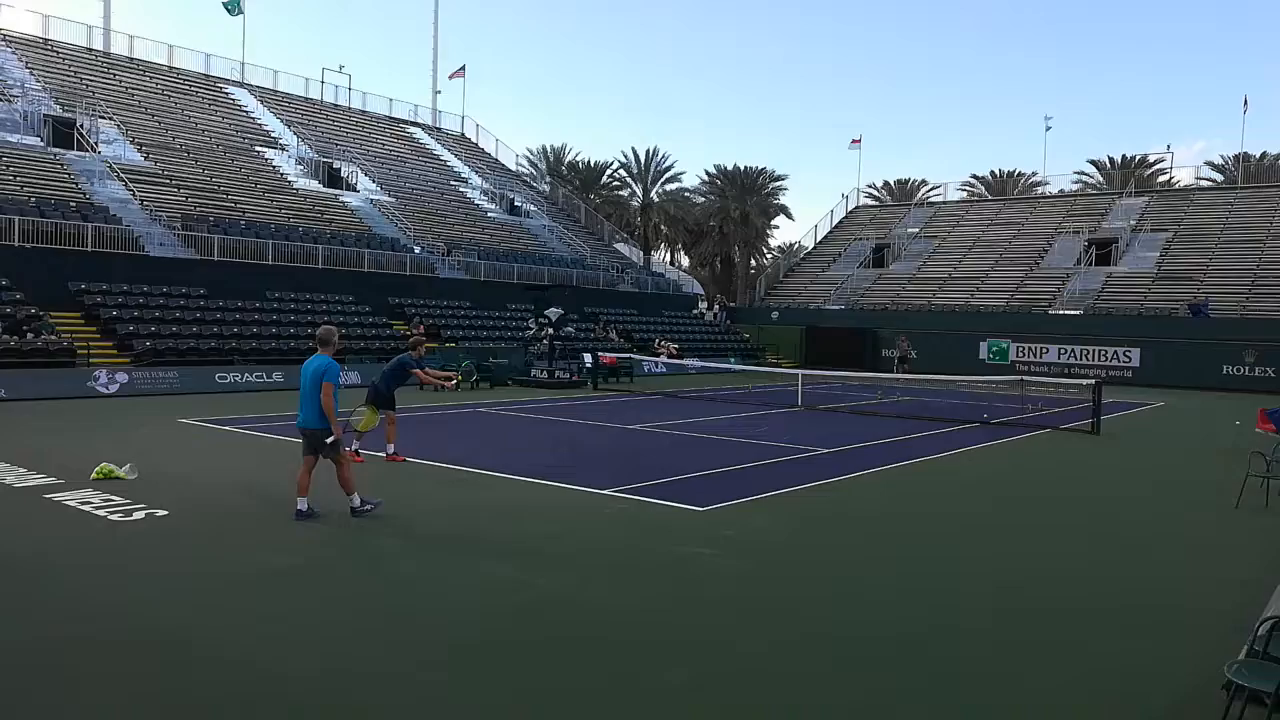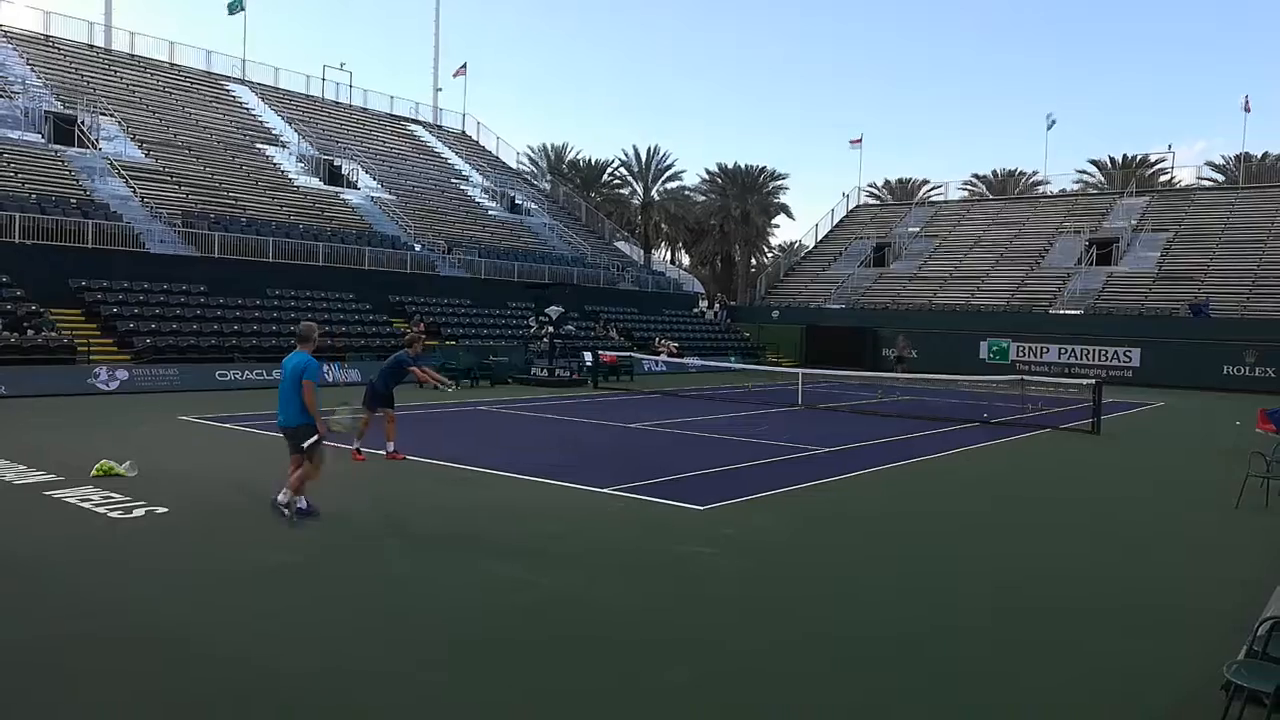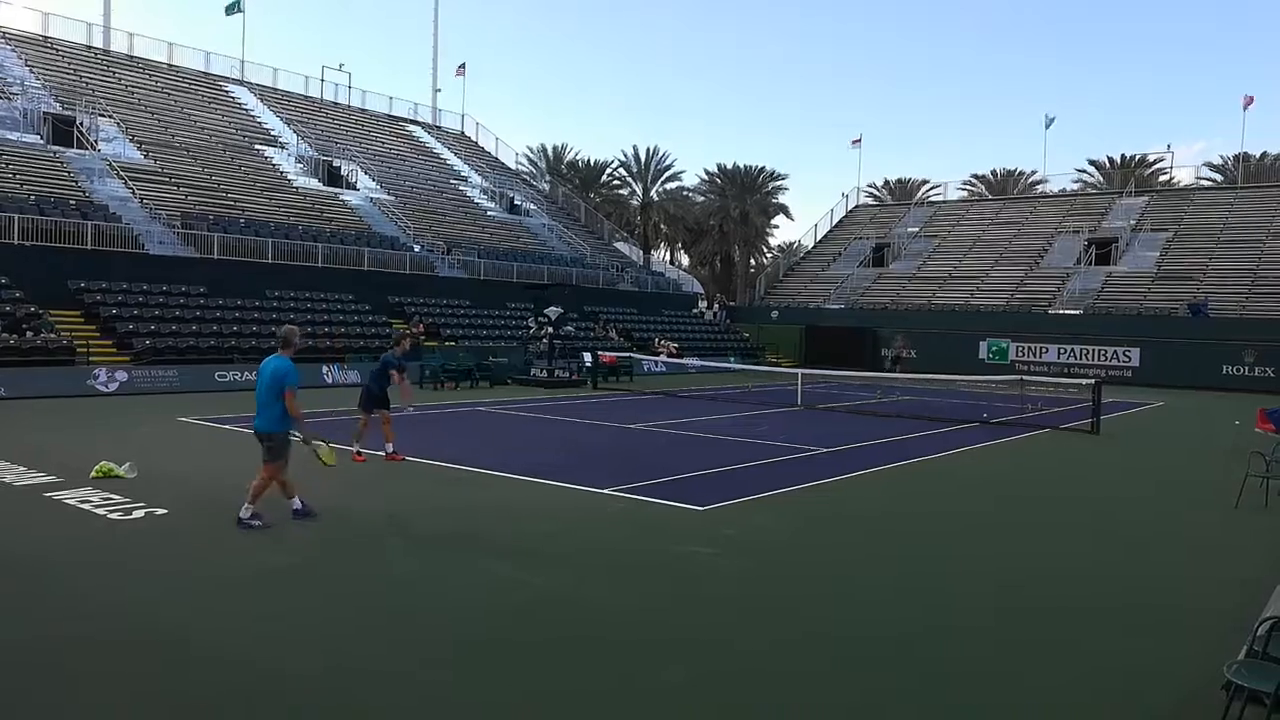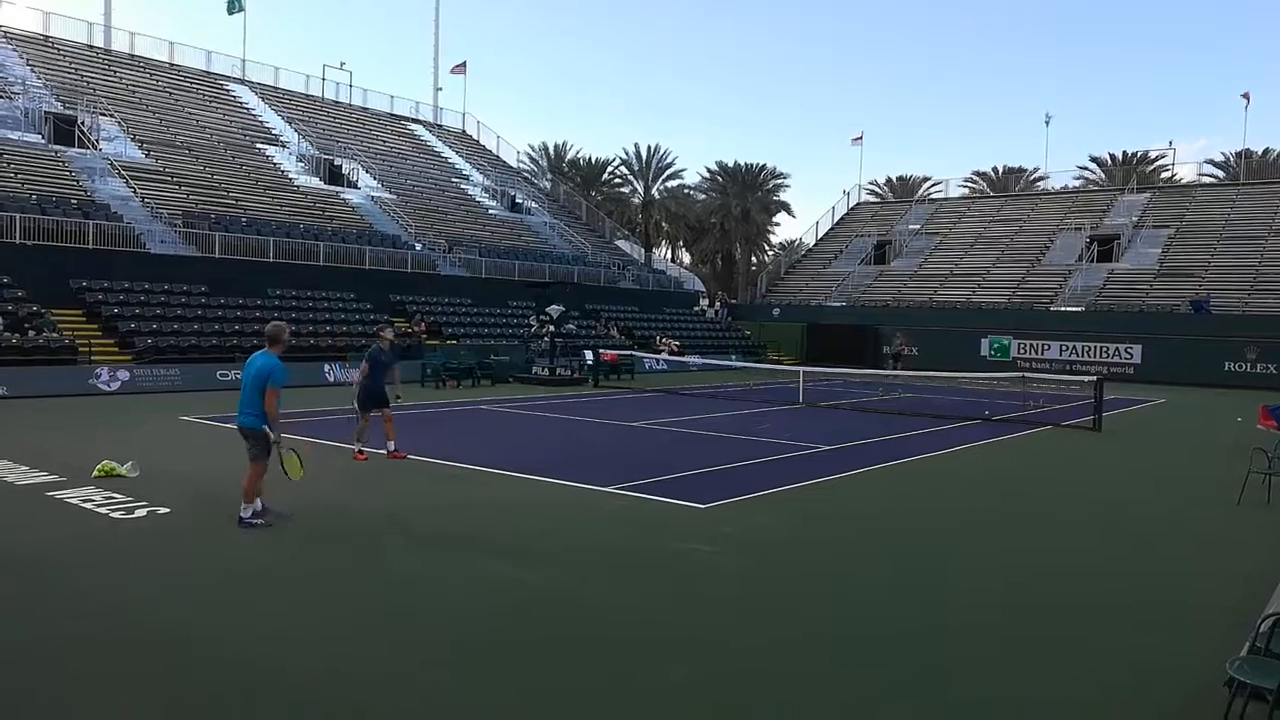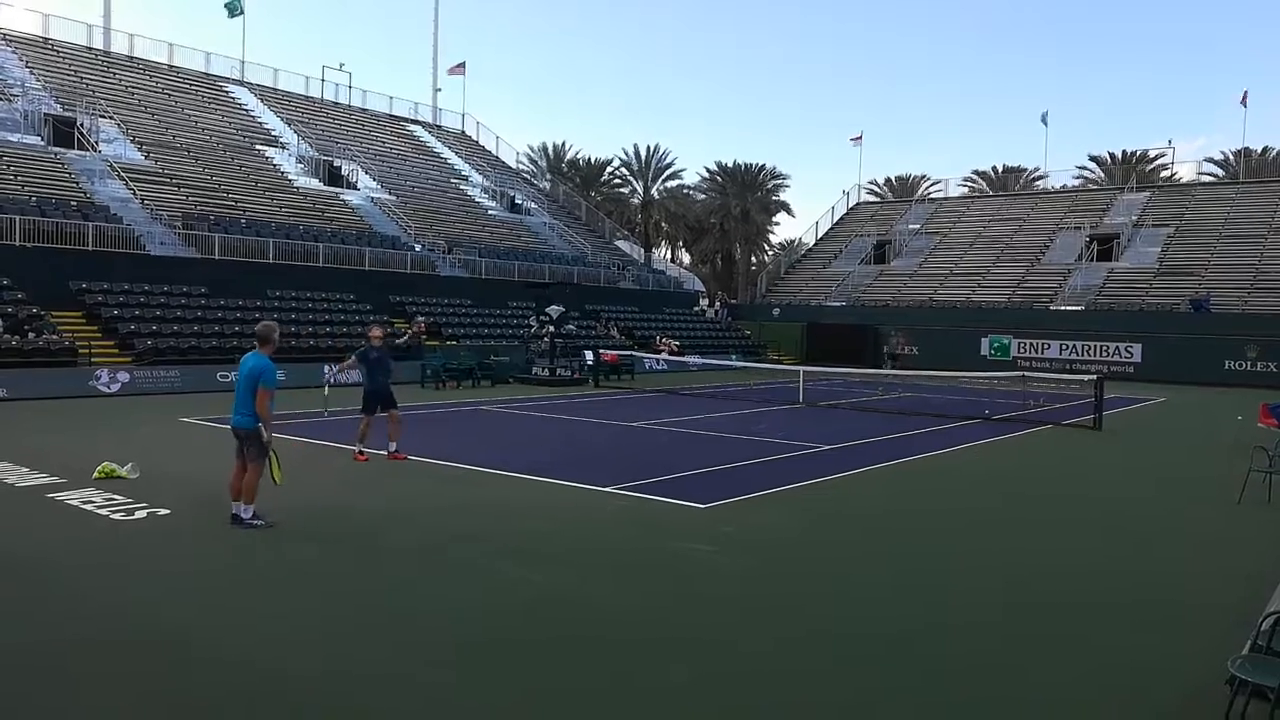
dt=0.3s
person 1, frame 1
left shoulder: (307, 363)
right shoulder: (330, 365)
right elbow: (326, 397)
right wrist: (334, 425)
left hip: (305, 423)
right hip: (321, 425)
left knee: (307, 466)
right knee: (341, 464)
left ankle: (301, 508)
right ankle: (357, 503)
person 1, frame 2
left shoulder: (287, 360)
right shoulder: (310, 362)
right elbow: (308, 396)
right wrist: (319, 422)
left hip: (287, 421)
right hip: (302, 423)
left knee: (297, 464)
right knee: (313, 464)
left ankle: (301, 504)
right ankle: (283, 498)
person 1, frame 3
left shoulder: (267, 362)
right shoulder: (289, 368)
right elbow: (291, 404)
right wrist: (302, 429)
left hip: (264, 425)
right hip: (275, 428)
left knee: (279, 470)
right knee: (268, 474)
left ankle: (298, 507)
right ankle: (246, 515)
person 1, frame 4
left shoulder: (253, 358)
right shoulder: (275, 366)
right elbow: (270, 403)
right wrist: (276, 430)
left hip: (246, 421)
right hip: (259, 424)
left knee: (258, 467)
right knee: (256, 470)
left ankle: (256, 507)
right ankle: (246, 515)
person 1, frame 5
left shoulder: (246, 358)
right shoulder: (267, 366)
right elbow: (262, 403)
right wrist: (267, 430)
left hip: (239, 422)
right hip: (253, 426)
left knee: (240, 468)
right knee: (254, 471)
left ankle: (237, 512)
right ankle: (247, 516)
